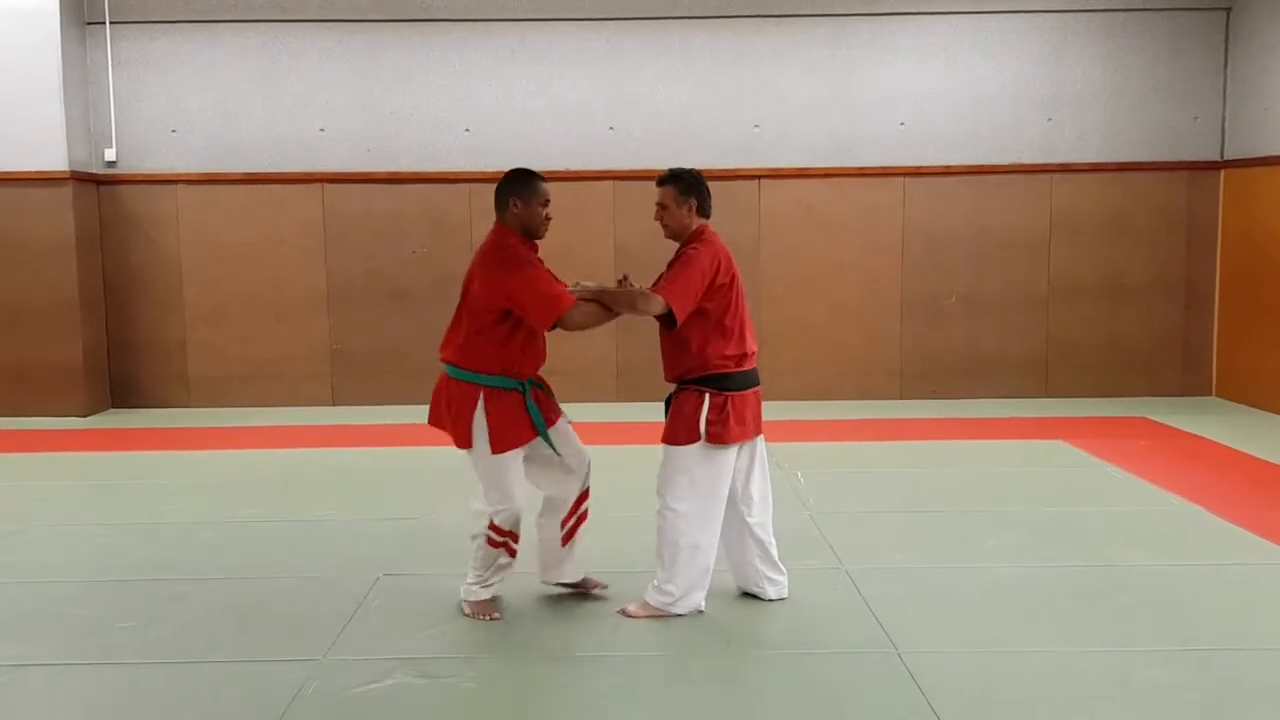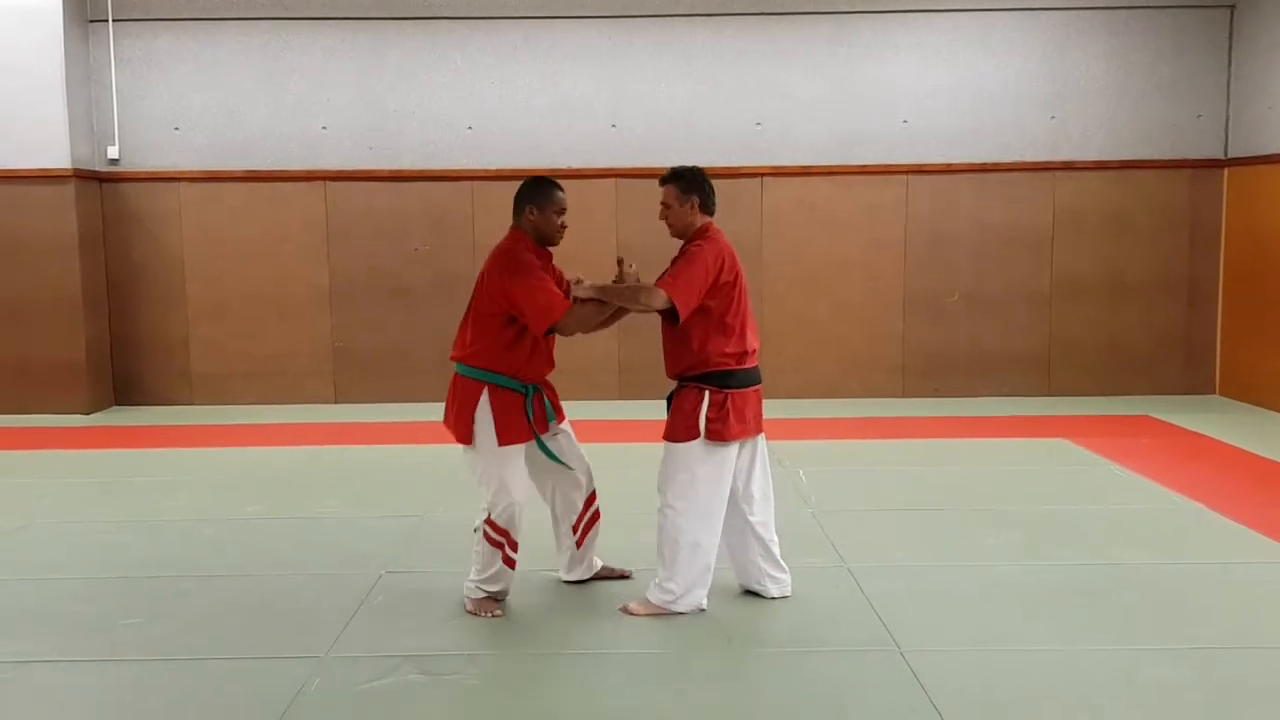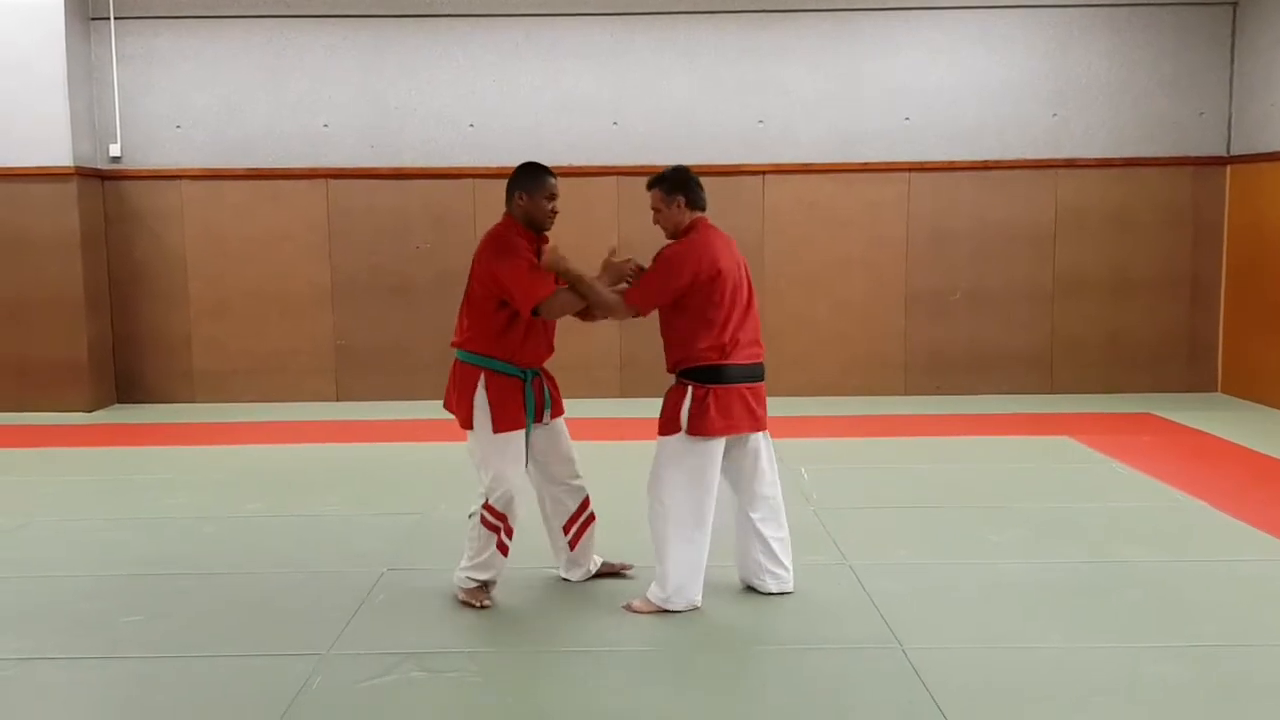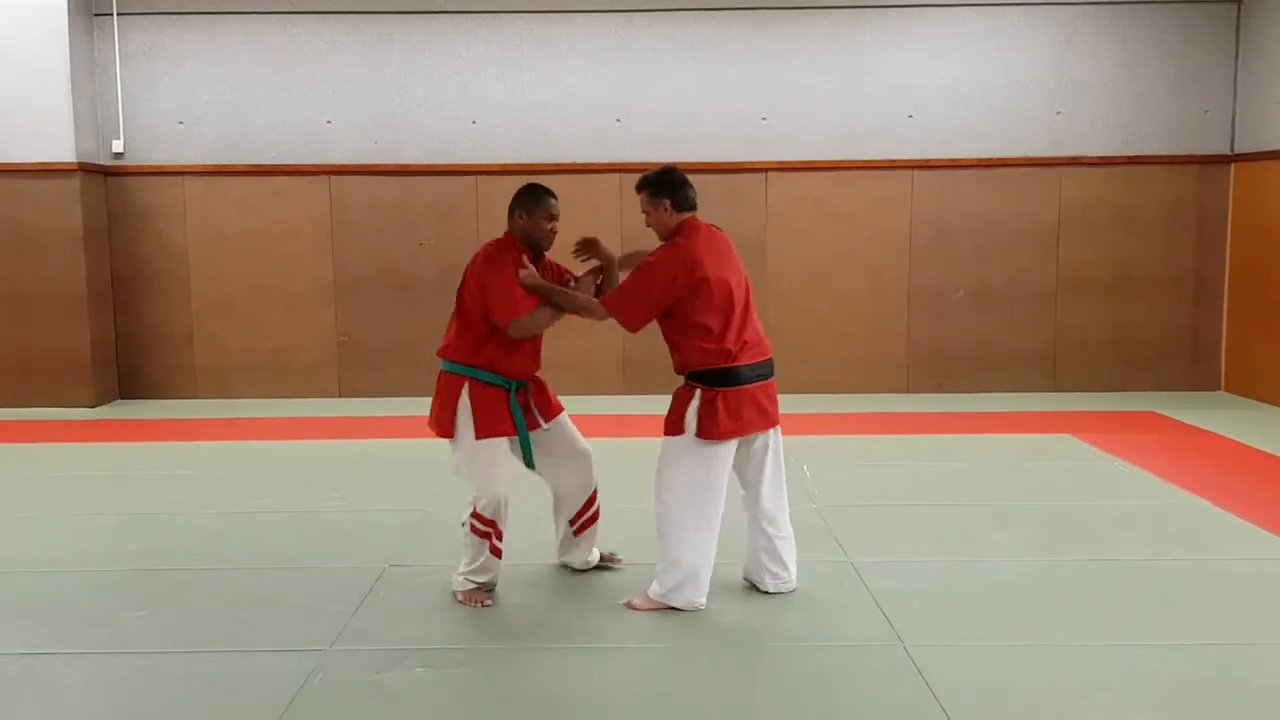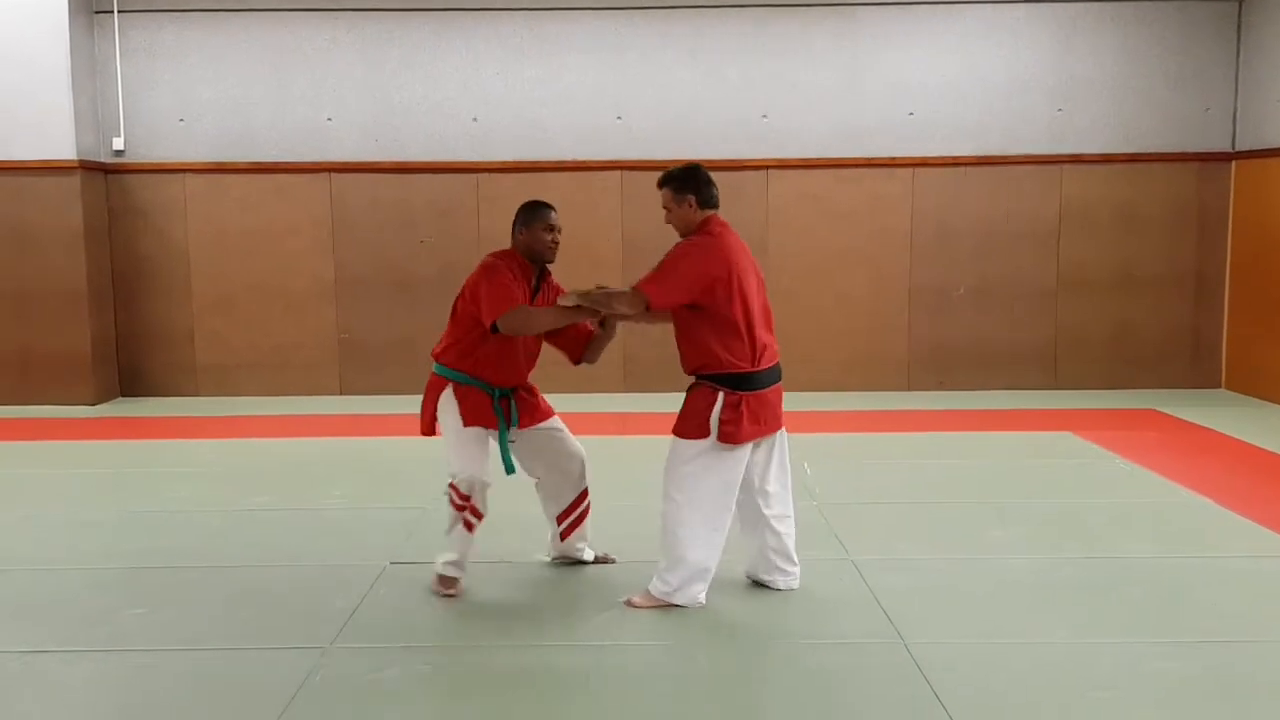
dt=0.2s
person 1, frame 1
left shoulder: (702, 255)
right shoulder: (699, 253)
left elbow: (652, 304)
right elbow: (668, 309)
left wrist: (596, 292)
right wrist: (629, 295)
left hip: (711, 399)
right hip: (732, 394)
left knee: (685, 498)
right knee: (745, 496)
left ankle: (674, 596)
right ankle: (766, 581)
person 1, frame 2
left shoulder: (704, 252)
right shoulder: (710, 250)
left elbow: (657, 300)
right elbow: (673, 305)
left wrist: (598, 290)
right wrist: (625, 290)
left hip: (713, 396)
right hip: (736, 390)
left knee: (687, 496)
right knee: (746, 493)
left ankle: (676, 593)
right ankle: (768, 578)
person 1, frame 3
left shoulder: (683, 253)
right shoulder: (720, 244)
left elbow: (619, 306)
left wrist: (568, 272)
right wrist: (650, 276)
left hip: (709, 390)
right hip: (747, 384)
left knee: (679, 492)
right knee: (756, 487)
left ankle: (677, 592)
right ankle: (772, 574)
person 1, frame 4
left shoulder: (672, 259)
right shoulder: (714, 239)
left elbow: (603, 312)
left wrist: (541, 285)
right wrist: (611, 260)
left hip: (714, 391)
right hip: (756, 381)
left knee: (683, 490)
right knee: (764, 488)
left ankle: (678, 589)
right ankle: (774, 572)
person 1, frame 5
left shoulder: (697, 250)
right shoulder: (728, 243)
left elbow: (632, 303)
right elbow: (684, 309)
left wrist: (578, 297)
right wrist: (629, 308)
left hip: (727, 393)
right hip: (760, 384)
left knee: (689, 488)
right knee: (764, 488)
left ankle: (676, 587)
right ankle: (777, 570)
person 2, frame 1
left shoulder: (519, 253)
right shoulder: (504, 258)
left elbow: (566, 306)
right elbow: (571, 317)
left hip: (518, 391)
right hip: (482, 398)
left knee: (570, 467)
right knee: (506, 502)
left ankle: (562, 570)
right ankle: (479, 591)
person 2, frame 2
left shoulder: (540, 262)
right shoulder: (513, 262)
left elbow: (579, 320)
right elbow: (567, 323)
left wrist: (623, 302)
left hip: (528, 393)
right hip: (489, 397)
left knee: (573, 474)
right knee: (506, 500)
left ankle: (580, 565)
right ankle: (483, 589)
person 2, frame 3
left shoulder: (537, 247)
right shoulder: (503, 245)
left elbow: (584, 309)
right elbow: (550, 306)
left wrist: (620, 284)
right wrist: (602, 279)
left hip: (528, 381)
right hip: (489, 382)
left knee: (561, 475)
right knee: (502, 484)
left ankle: (580, 564)
right ankle: (473, 579)
person 2, frame 4
left shoulder: (545, 267)
right shoulder: (495, 260)
right elbow: (518, 325)
left wrist: (604, 275)
right wrist: (572, 295)
left hip: (521, 389)
right hip: (473, 391)
left knee: (575, 460)
right knee: (493, 491)
left ankle: (578, 551)
right ankle: (473, 579)
person 2, frame 5
left shoulder: (550, 286)
right shoulder: (496, 270)
left elbow: (586, 354)
right elbow: (513, 323)
left wrist: (607, 320)
right wrist: (576, 311)
left hip: (514, 394)
right hip: (463, 390)
left knee: (567, 462)
right knee: (471, 473)
left ankle: (572, 547)
right ankle: (450, 566)
